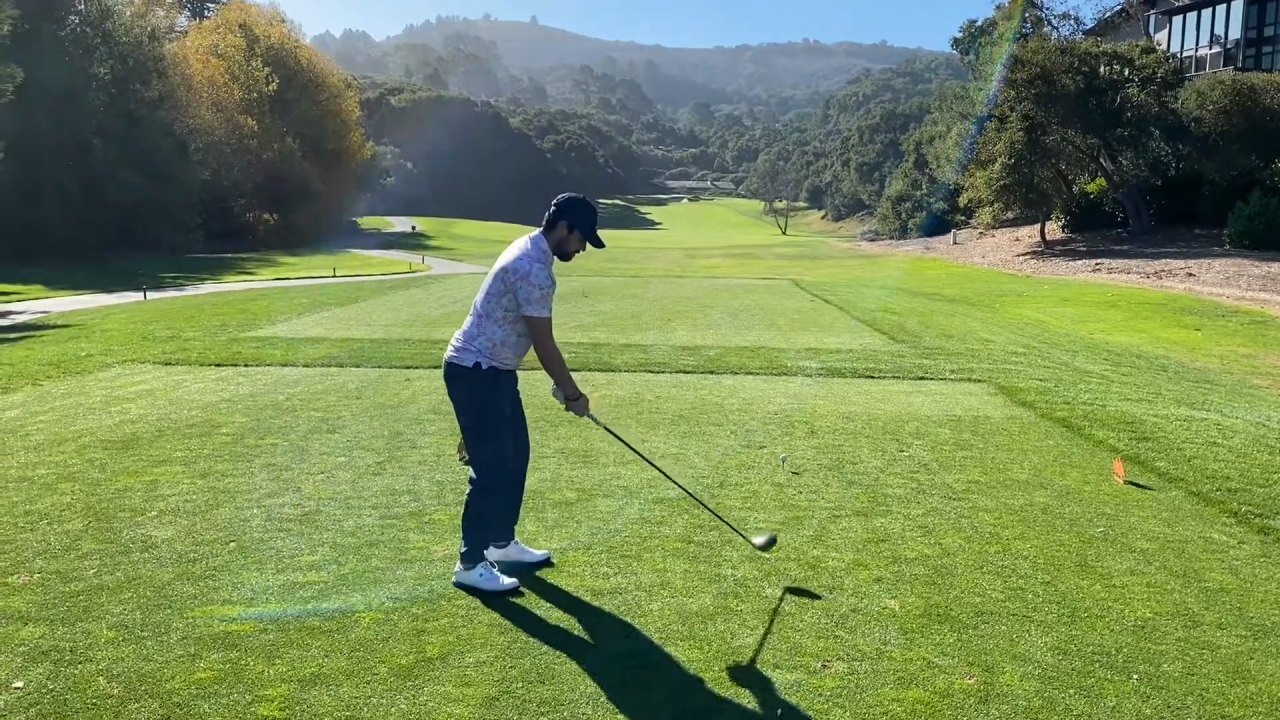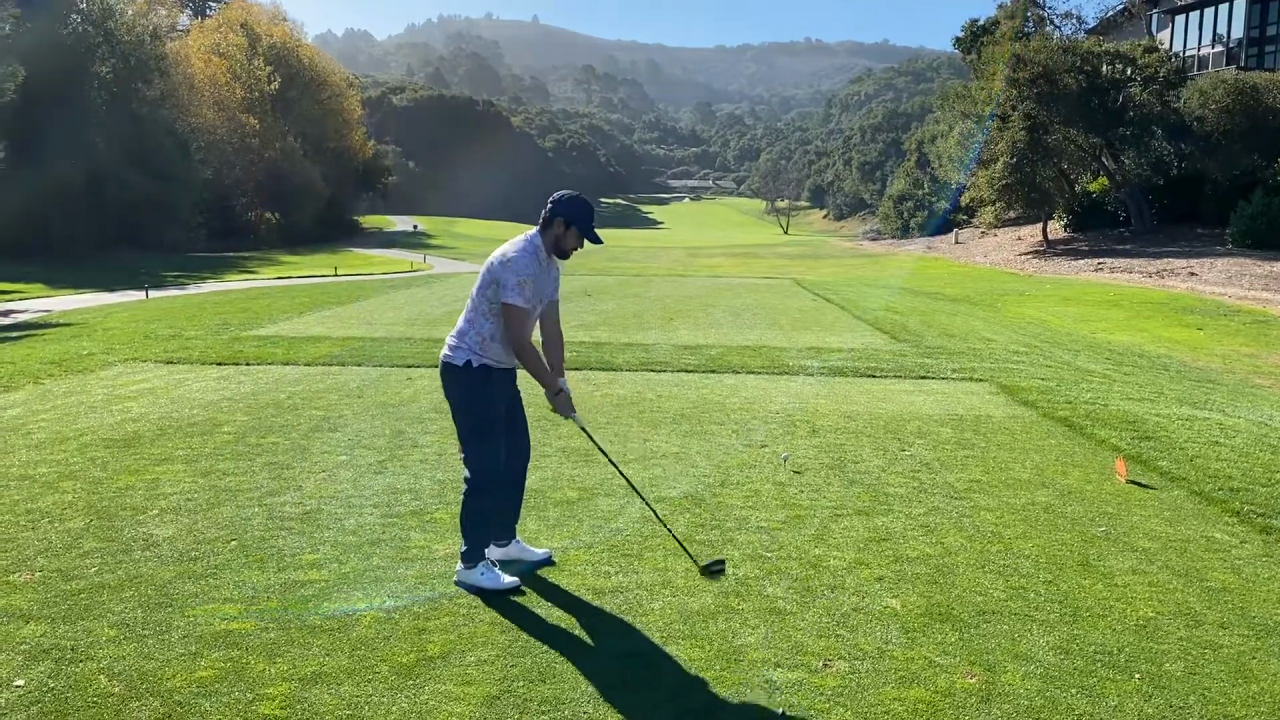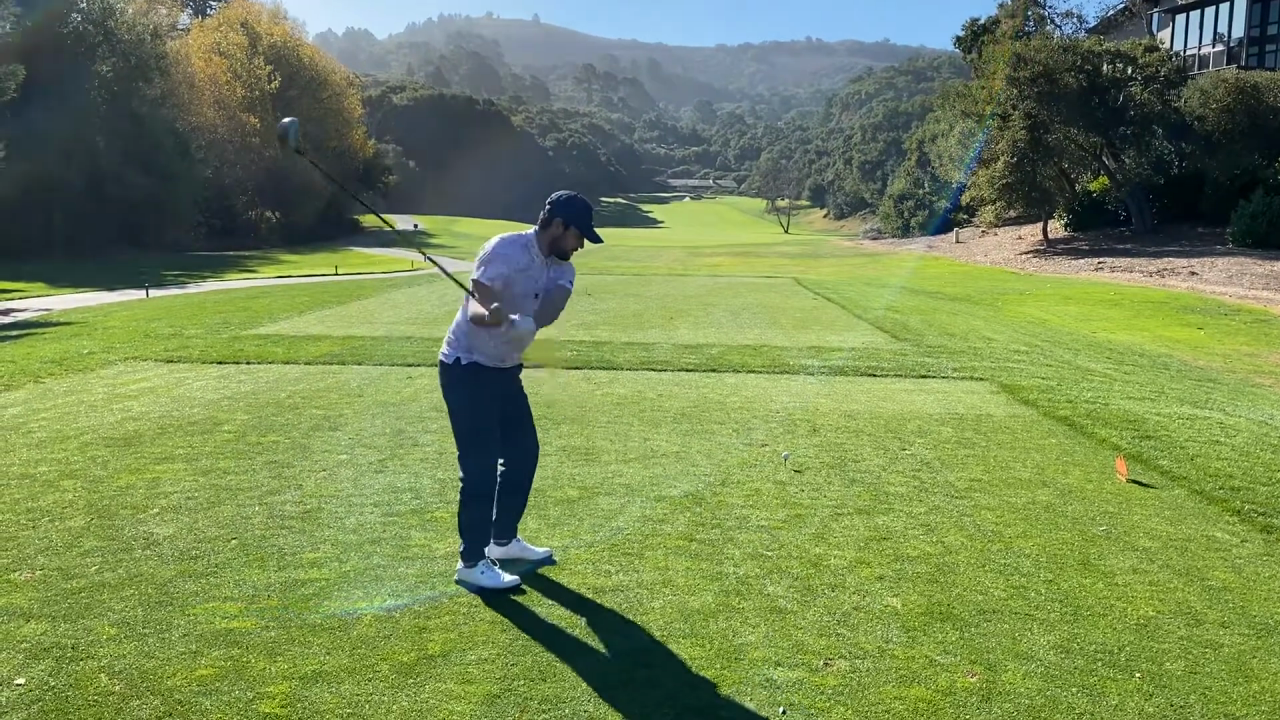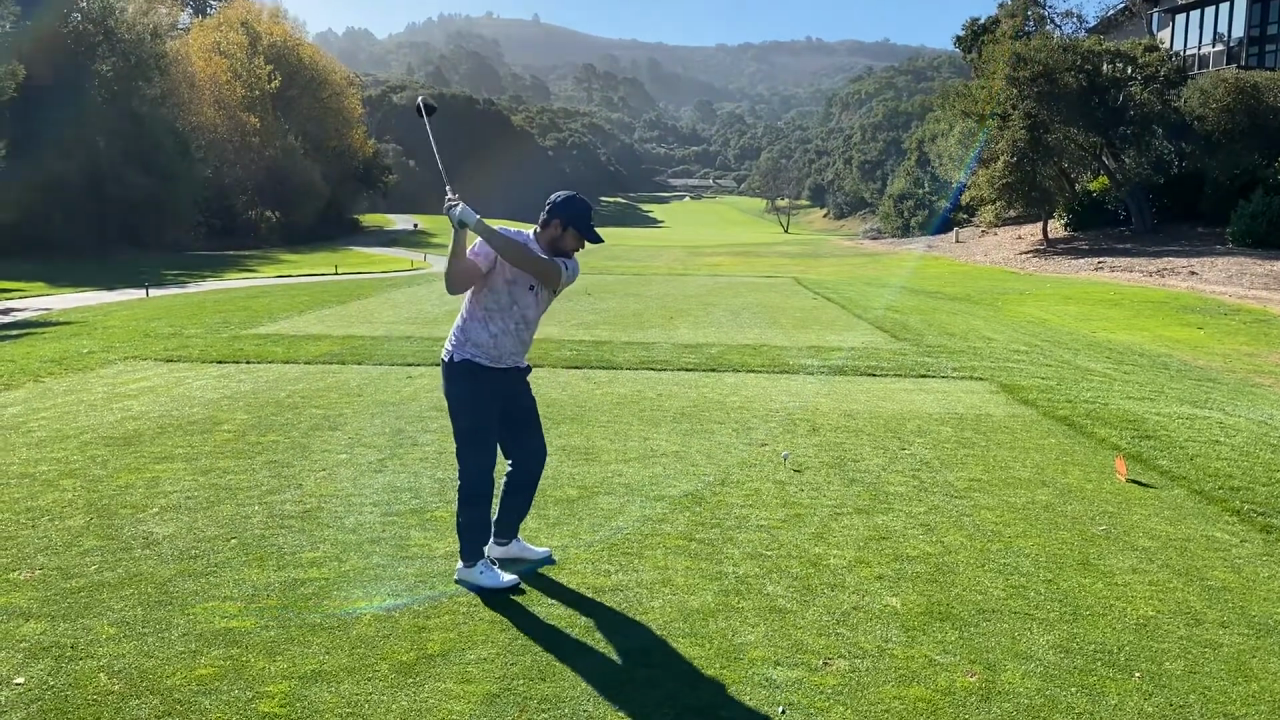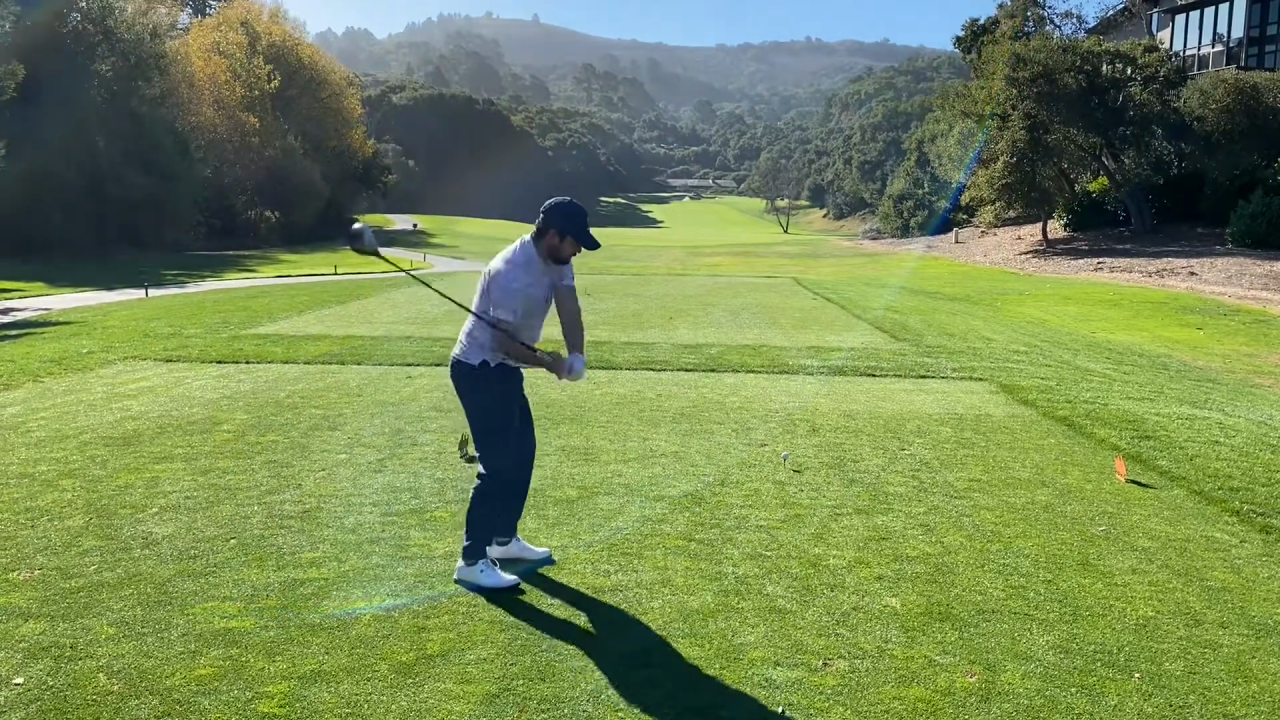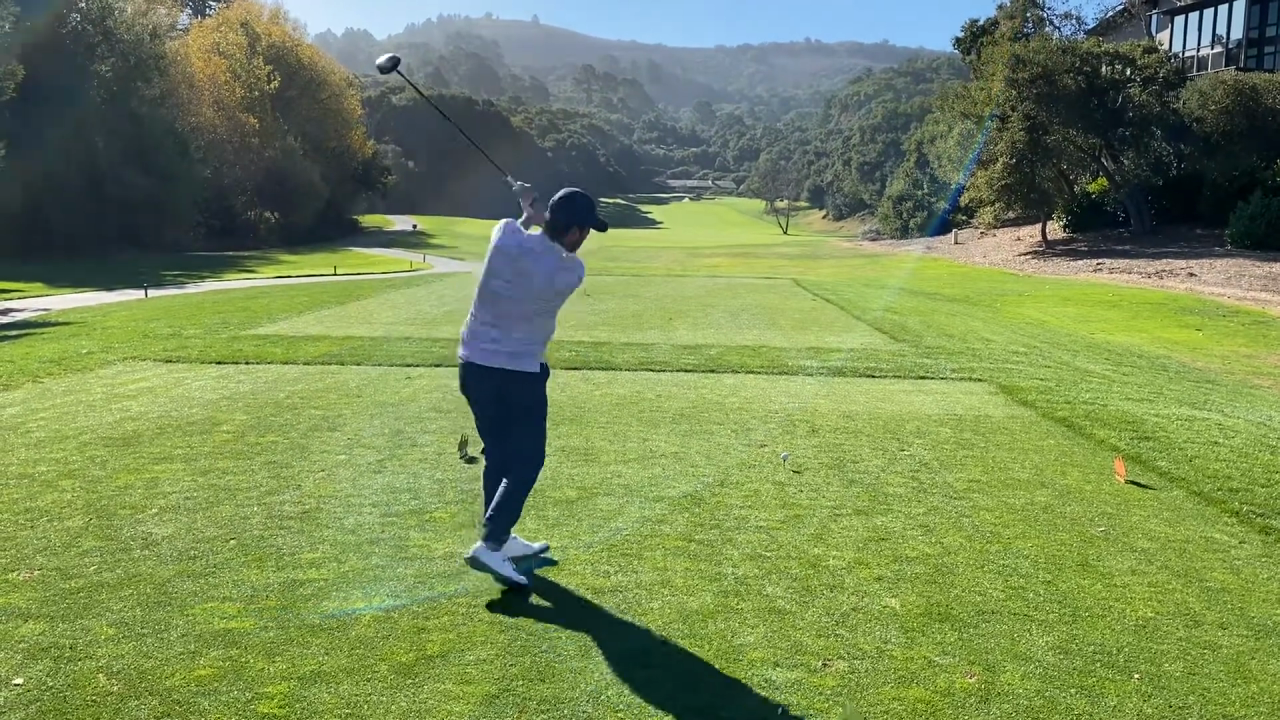
dt=0.3s
person 1, frame 1
left shoulder: (531, 253)
right shoulder: (533, 269)
left elbow: (542, 332)
right elbow: (542, 343)
left wrist: (563, 384)
right wrist: (574, 394)
left hip: (494, 370)
right hip: (474, 371)
left knee: (515, 456)
right knee: (491, 467)
left ankle: (500, 542)
right ankle: (470, 563)
person 1, frame 2
left shoulder: (548, 263)
right shoulder: (519, 261)
left elbow: (551, 327)
right elbow: (516, 337)
left wrist: (559, 380)
right wrist: (552, 390)
left hip: (497, 370)
right hip: (469, 369)
left knee: (515, 456)
right knee: (486, 466)
left ankle: (503, 540)
right ankle: (471, 562)
person 1, frame 3
left shoulder: (563, 270)
right shoulder: (505, 248)
left elbow: (551, 306)
right elbow: (474, 309)
left wrist: (524, 321)
right wrist: (490, 315)
left hip: (504, 370)
right hip: (466, 368)
left knee: (523, 454)
right knee: (480, 466)
left ankle: (503, 539)
right ankle: (472, 560)
person 1, frame 4
left shoulder: (565, 266)
right shoulder: (499, 240)
left elbow: (535, 266)
right elbow: (456, 285)
left wrist: (478, 225)
right wrist: (460, 236)
left hip: (511, 372)
right hip: (468, 367)
left knee: (531, 455)
right knee: (478, 466)
left ankle: (504, 539)
right ankle: (471, 561)
person 1, frame 5
left shoulder: (557, 263)
right shoulder: (511, 274)
left elbow: (569, 311)
right elbow: (508, 343)
left wrist: (575, 356)
right wrist: (552, 362)
left hip: (498, 369)
right hip: (484, 370)
left knee: (520, 453)
right knee: (499, 463)
left ankle: (502, 538)
right ankle: (472, 560)
person 1, frame 6
left shoulder: (505, 236)
right shoulder: (568, 272)
left wrist: (531, 209)
right wrist: (534, 210)
left hip: (473, 366)
right hip: (520, 374)
left knee: (500, 454)
right knee: (525, 461)
left ankle: (499, 538)
right ankle: (490, 544)
